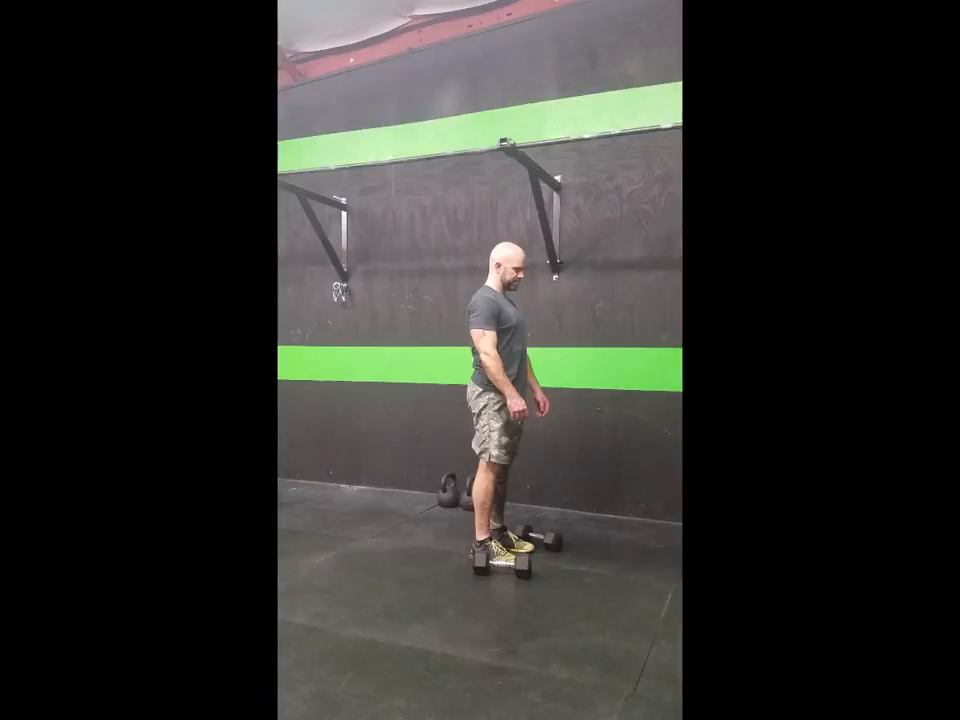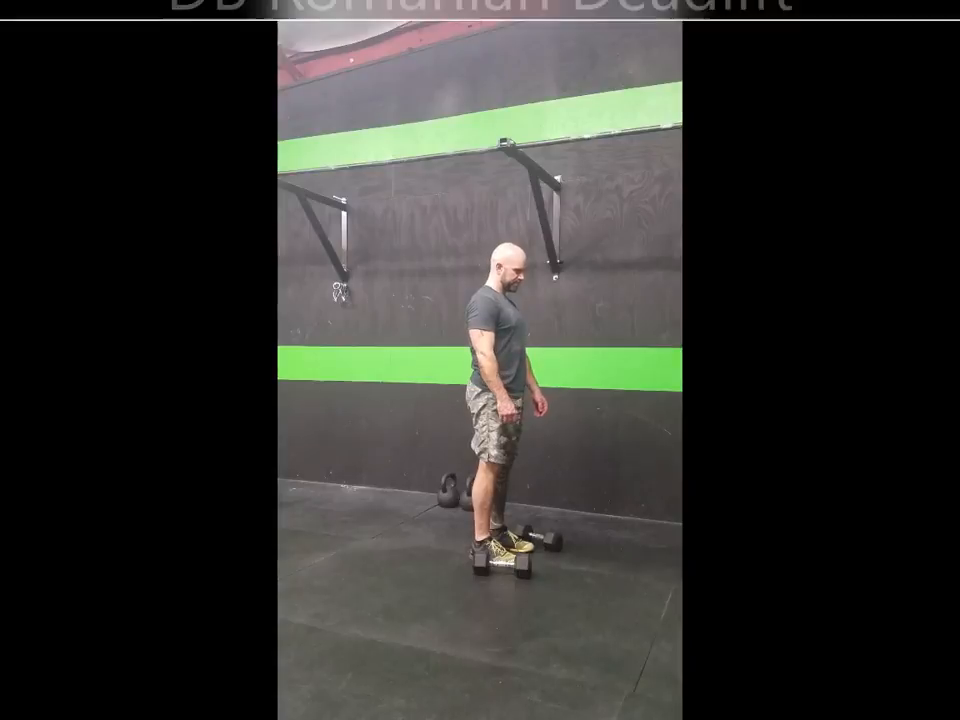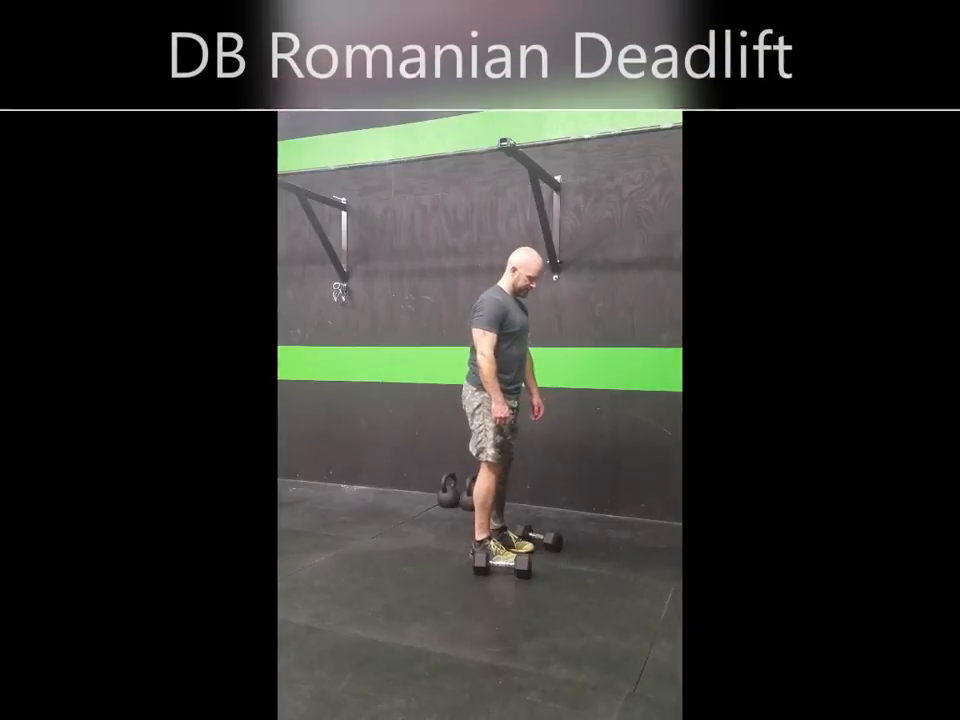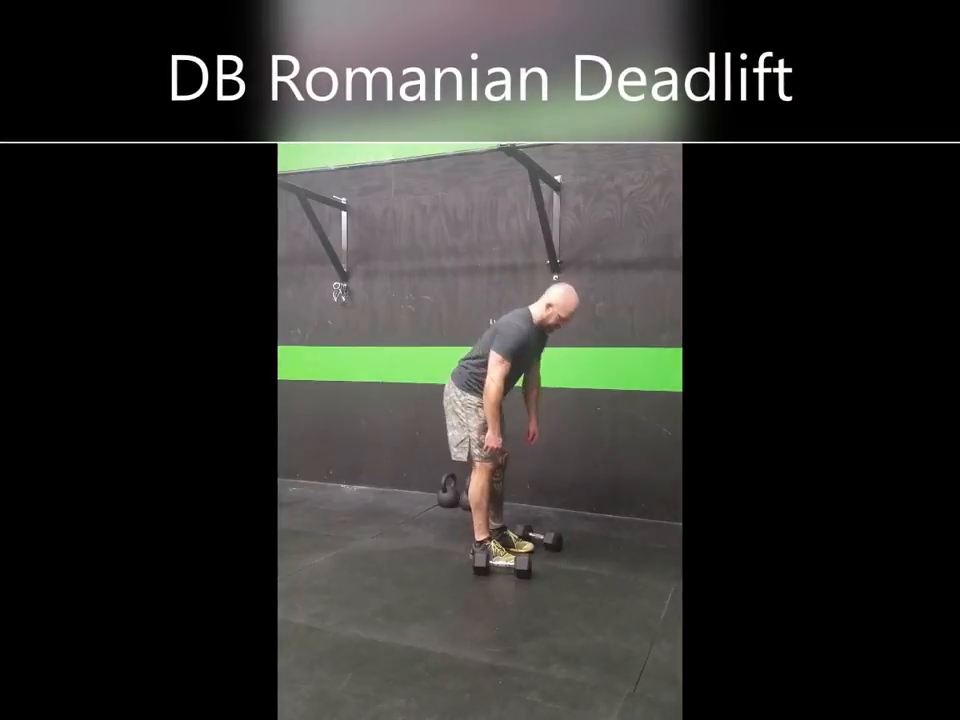
dt=0.3s
person 1, frame 1
left shoulder: (505, 302)
right shoulder: (484, 302)
right elbow: (487, 355)
left wrist: (535, 389)
right wrist: (513, 396)
left hip: (508, 396)
right hip: (492, 396)
left knee: (502, 466)
right knee: (490, 466)
left ankle: (498, 530)
right ankle: (482, 542)
person 1, frame 2
left shoulder: (507, 302)
right shoulder: (484, 301)
right elbow: (484, 354)
left wrist: (534, 389)
right wrist: (501, 398)
left hip: (510, 396)
right hip: (491, 397)
left knee: (503, 466)
right knee: (490, 466)
left ankle: (498, 530)
right ankle: (481, 541)
person 1, frame 3
left shoulder: (517, 305)
right shoulder: (491, 302)
left elbow: (522, 353)
right elbow: (484, 355)
left wrist: (534, 392)
right wrist: (496, 401)
left hip: (508, 396)
right hip: (487, 396)
left knee: (502, 466)
right knee: (491, 467)
left ankle: (498, 530)
right ankle: (481, 541)
person 1, frame 4
left shoulder: (538, 332)
right shoulder: (516, 328)
left elbow: (531, 377)
right elbow: (494, 380)
left wrist: (533, 419)
right wrist: (493, 431)
left hip: (483, 394)
right hip: (466, 393)
left knee: (497, 462)
right knee: (484, 463)
left ankle: (497, 530)
right ankle: (481, 542)
